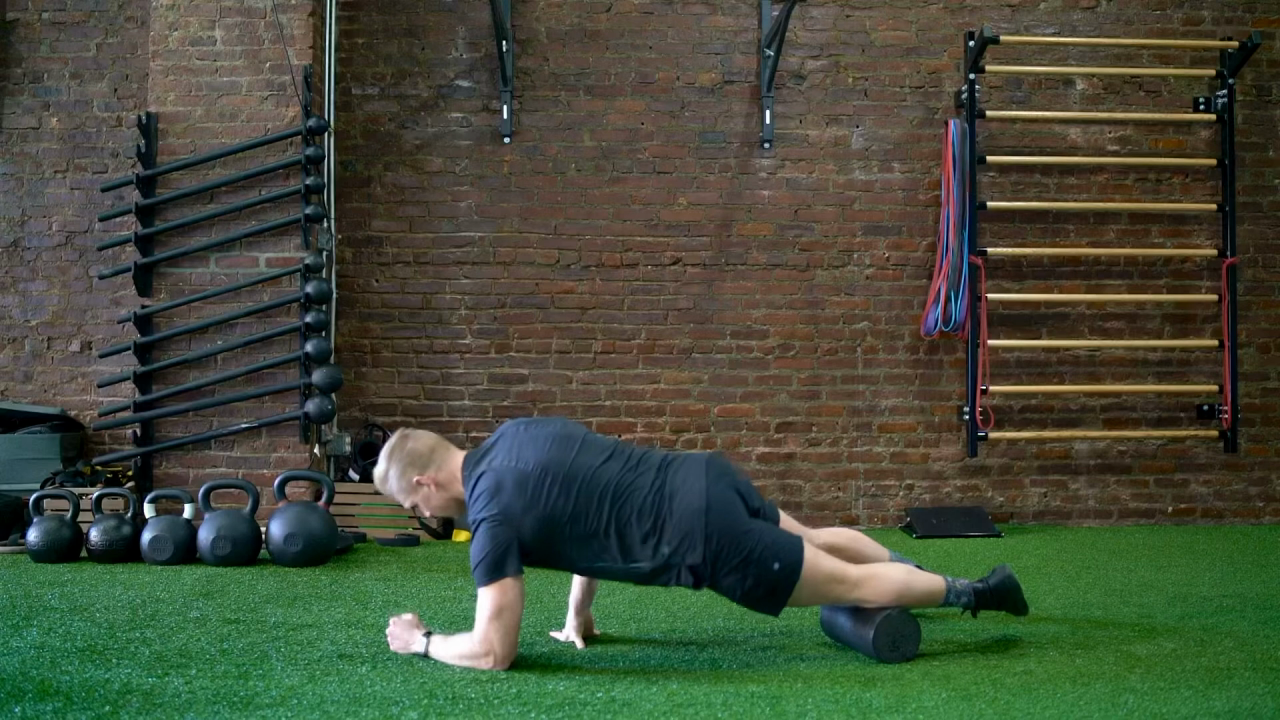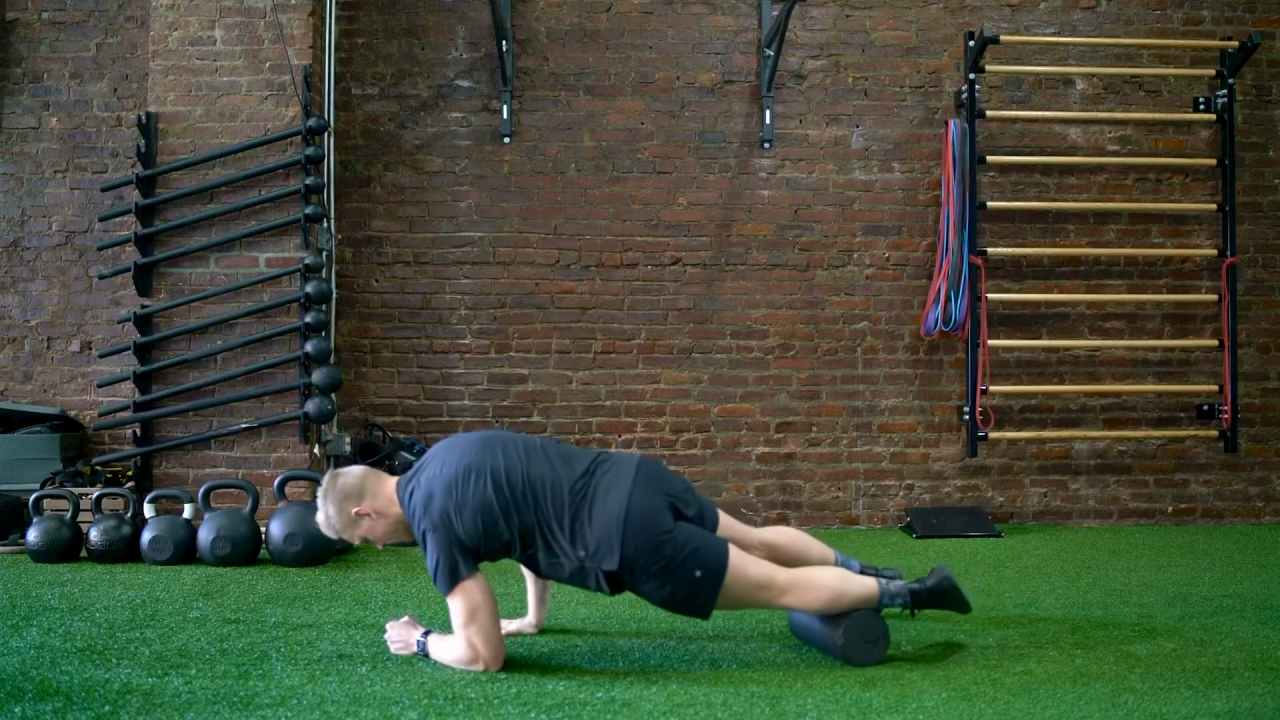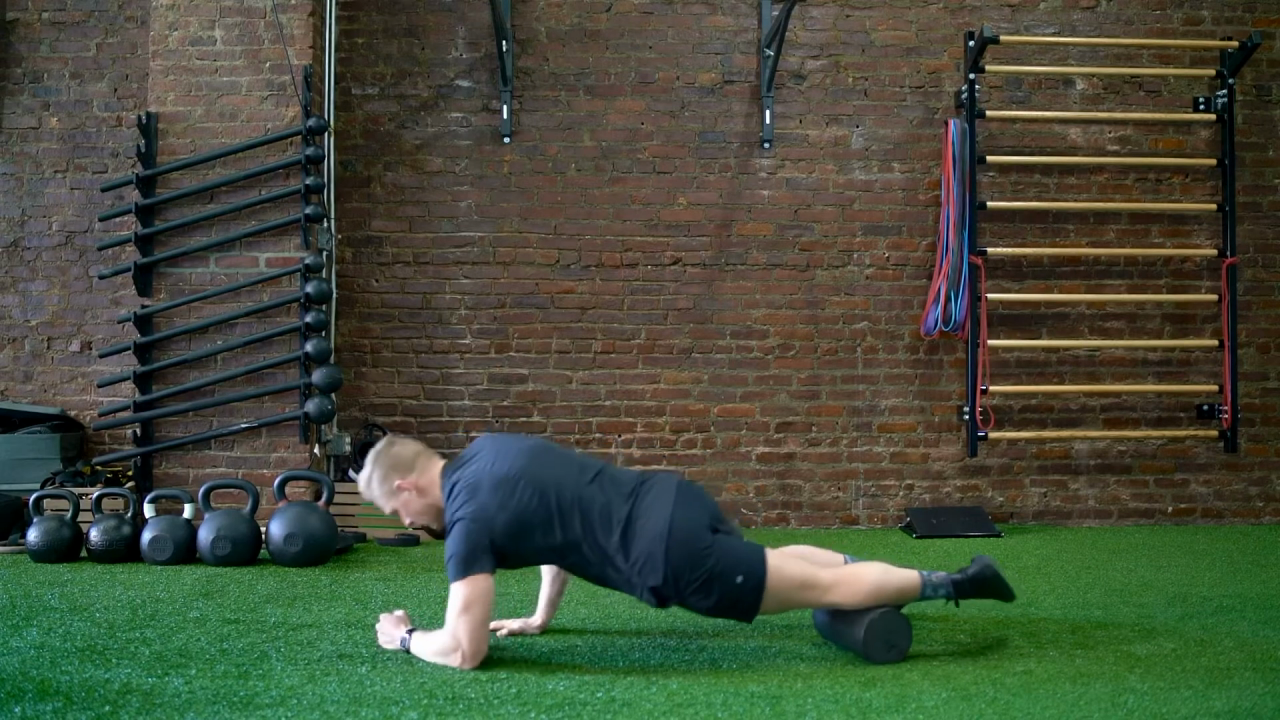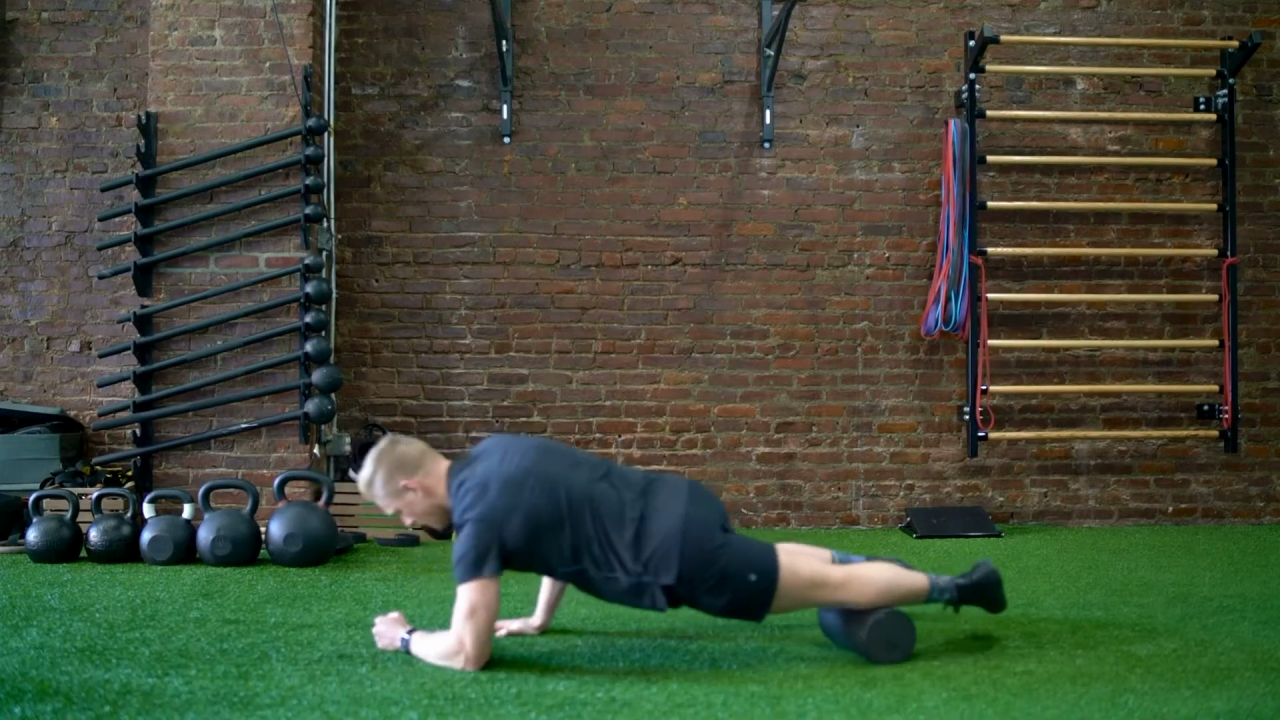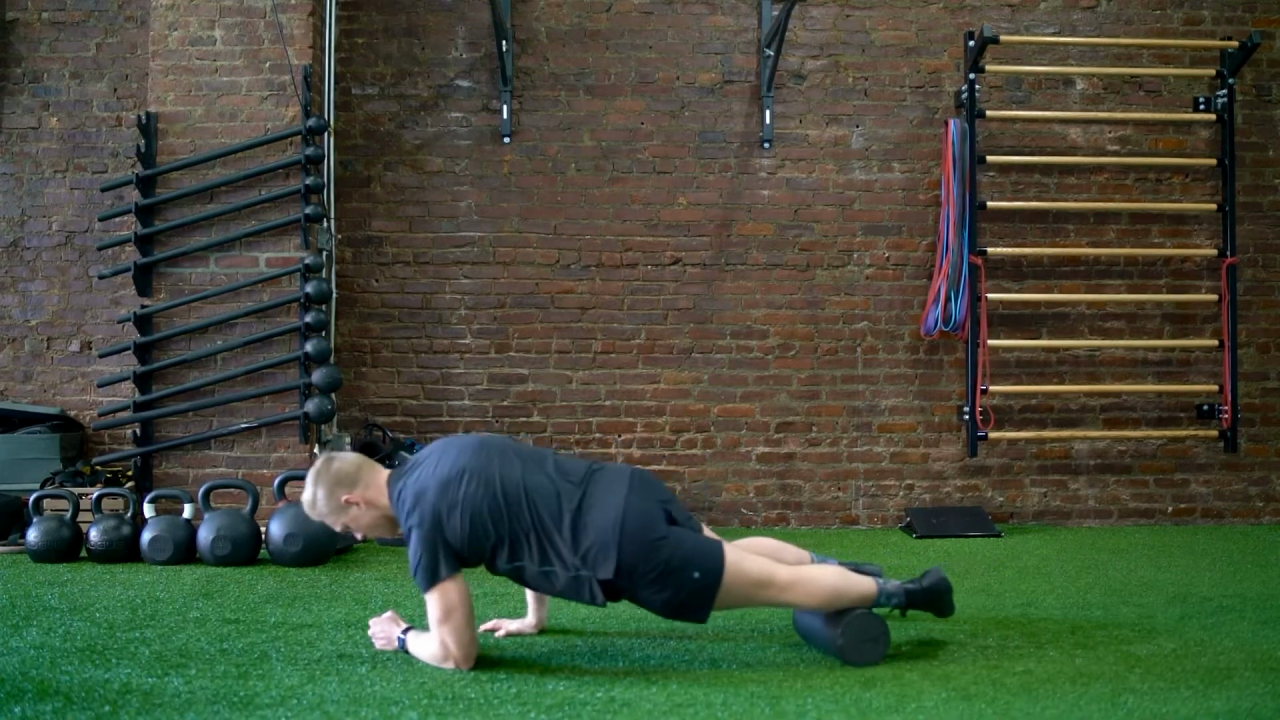
dt=1s
person 1, frame 1
left shoulder: (493, 513)
right shoulder: (514, 436)
left elbow: (493, 652)
left wrist: (423, 642)
right wrist: (578, 611)
left hip: (704, 535)
right hip: (703, 481)
left knee: (847, 587)
right knee: (811, 540)
left ankle: (974, 592)
right ankle: (909, 568)
person 1, frame 2
left shoulder: (435, 523)
right shoulder: (445, 460)
left elbow: (484, 655)
left wrist: (420, 641)
right wrist: (535, 616)
left hip: (632, 535)
right hip: (638, 479)
left knee: (778, 588)
right knee: (756, 540)
left ankle: (908, 593)
right ankle: (859, 570)
person 1, frame 3
left shoulder: (469, 516)
right shoulder: (488, 451)
left elbow: (463, 650)
left wrist: (403, 638)
right wrist: (541, 617)
left hip: (669, 553)
right hip: (672, 501)
left knee: (819, 589)
right knee: (774, 559)
left ankle: (952, 582)
right ankle: (866, 570)
person 1, frame 4
left shoulder: (478, 516)
right shoulder: (493, 453)
left elbow: (467, 653)
left wrist: (404, 638)
right wrist: (538, 618)
left hip: (676, 554)
right hip: (675, 503)
left knee: (823, 588)
right knee: (762, 558)
left ankle: (957, 587)
right ankle: (855, 562)
person 1, frame 5
left shoulder: (423, 520)
right shoulder: (437, 460)
left elbow: (457, 654)
left wrist: (400, 636)
right wrist: (533, 618)
left hip: (623, 544)
right hip: (626, 491)
left knee: (772, 584)
right knee: (729, 550)
left ankle: (902, 592)
right ankle: (845, 569)
